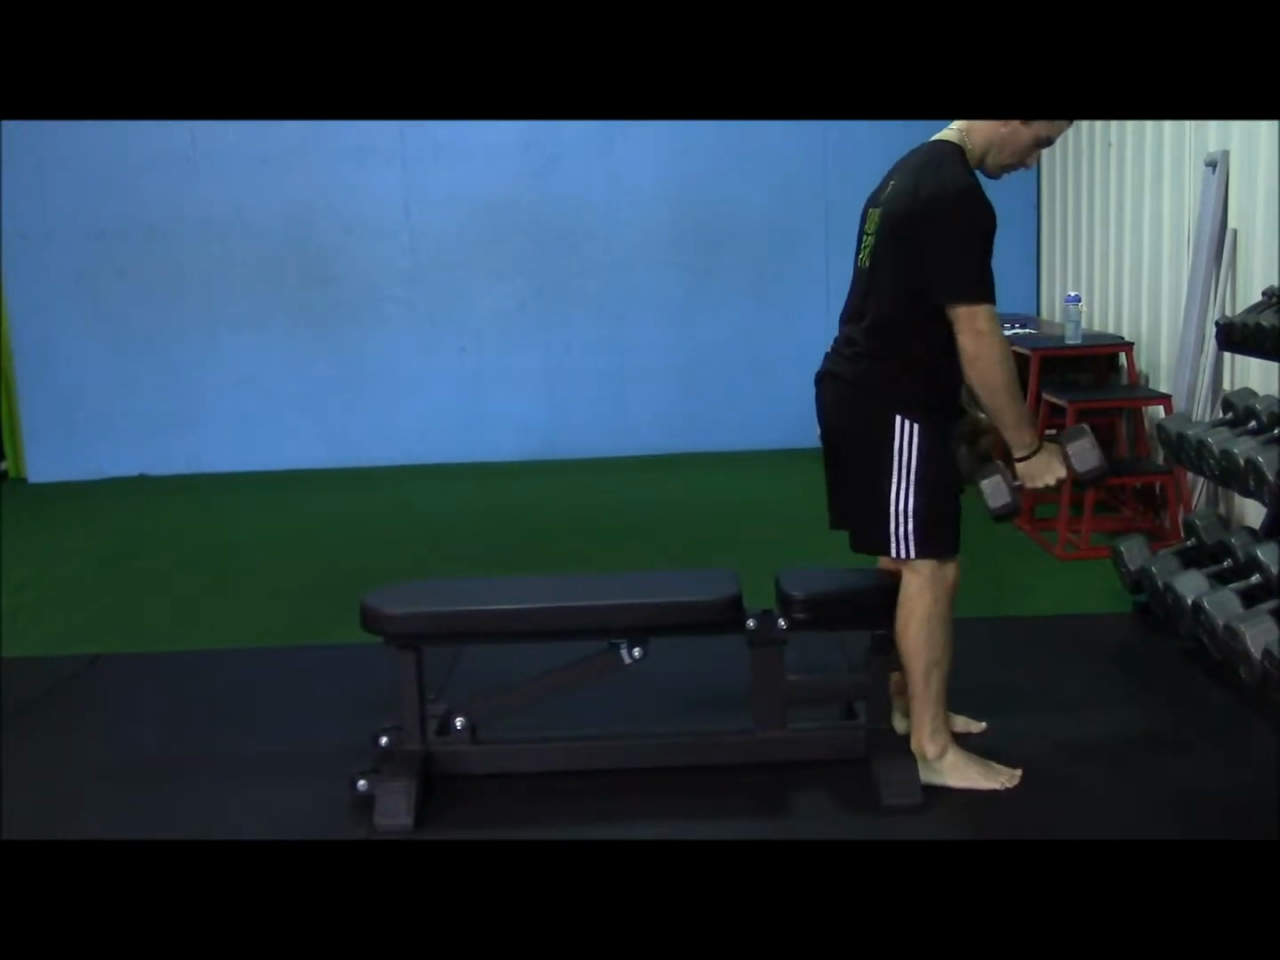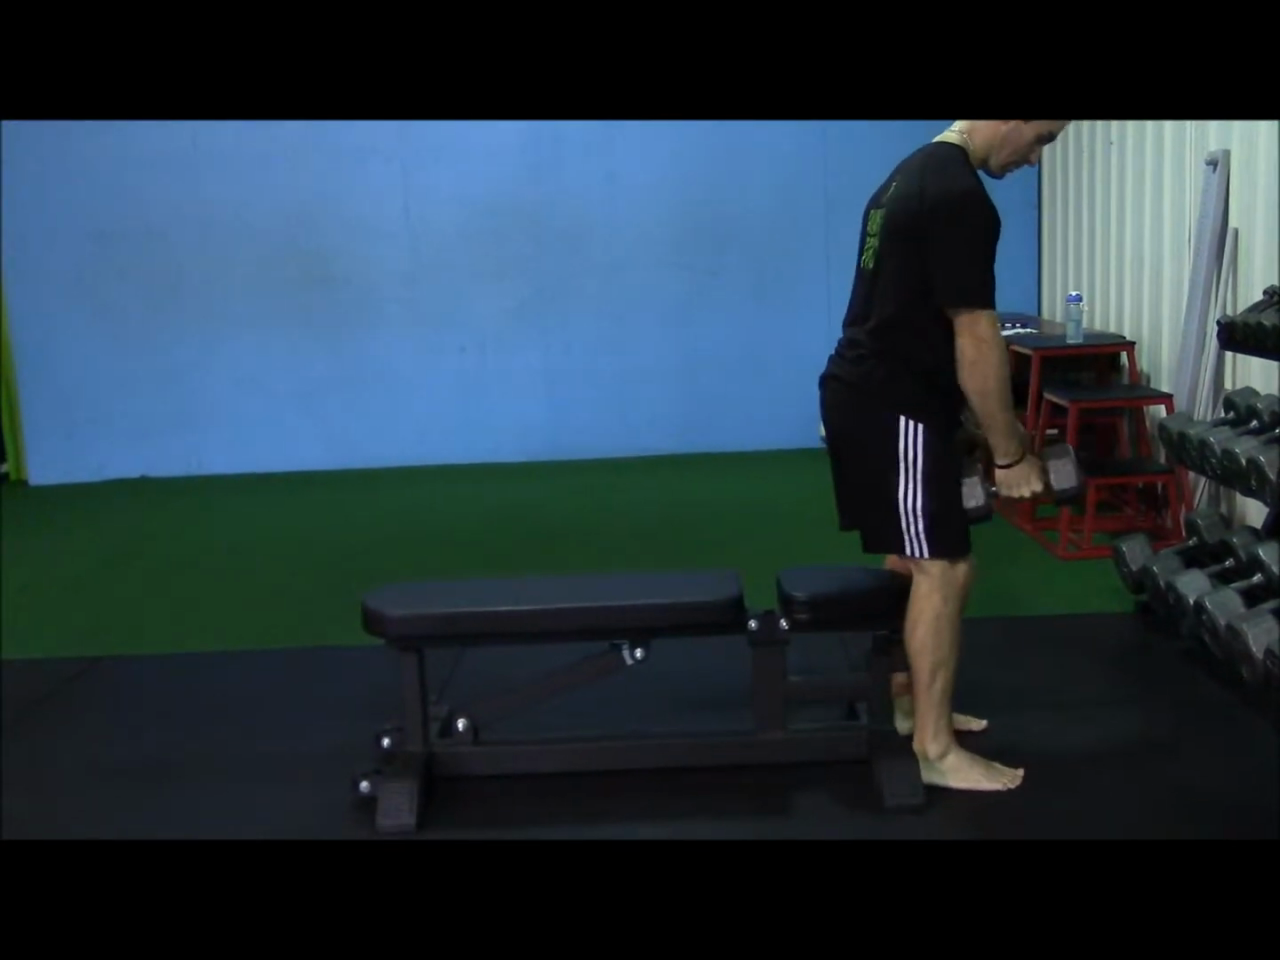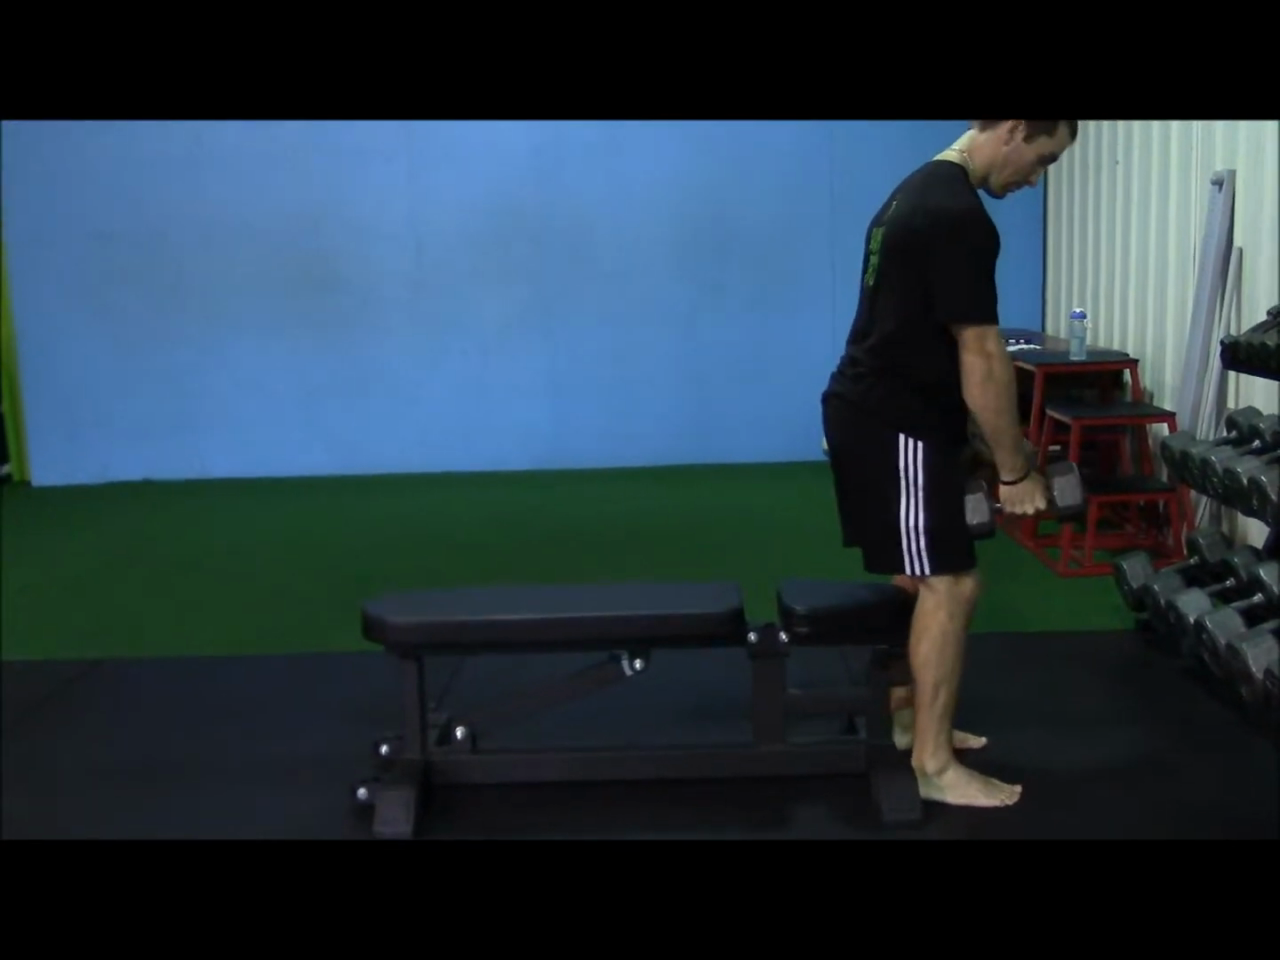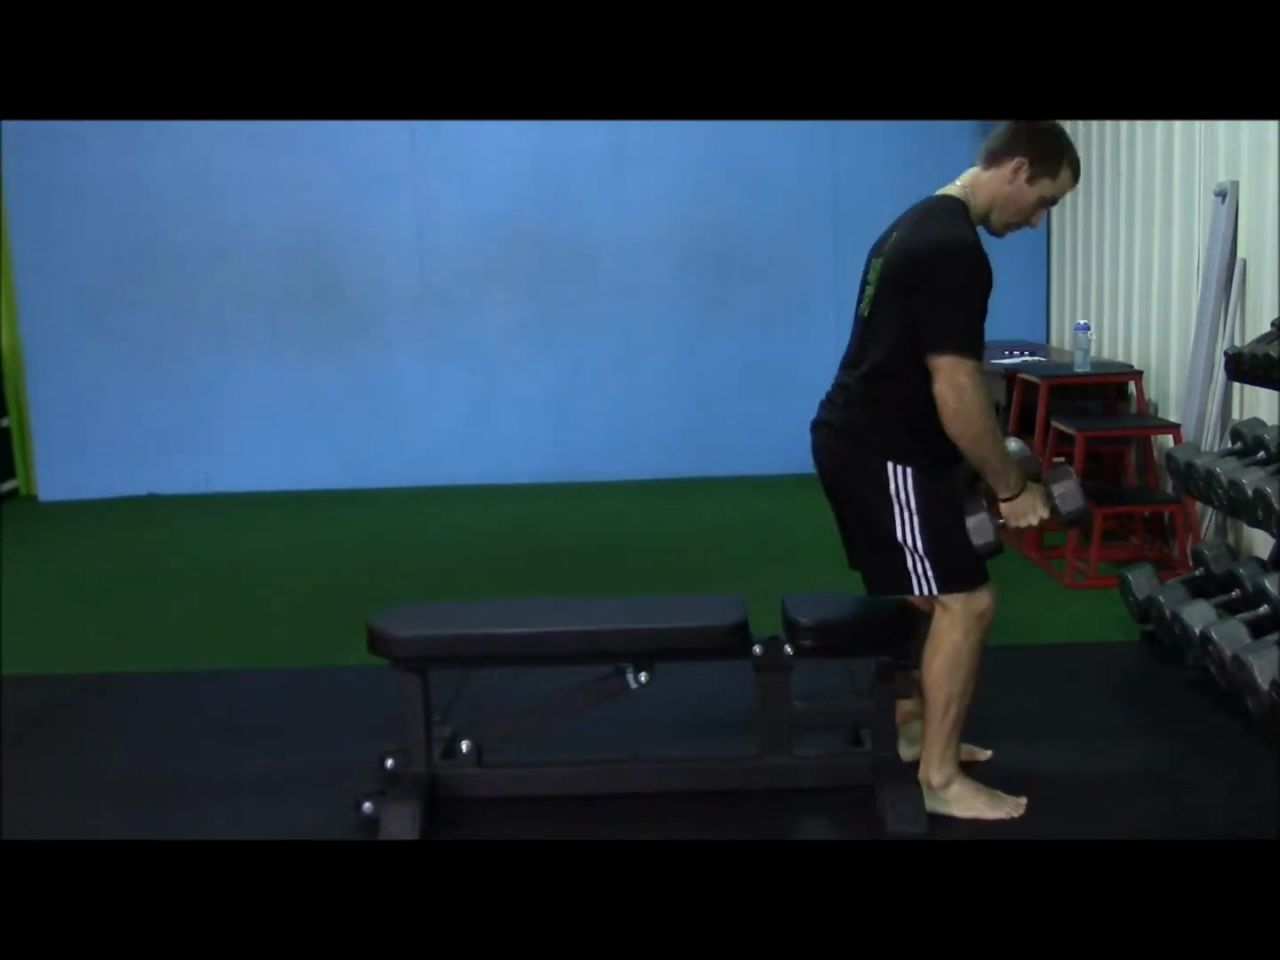
dt=0.3s
person 1, frame 1
left shoulder: (920, 170)
right shoulder: (955, 195)
right elbow: (976, 337)
right wrist: (1029, 448)
left hip: (861, 390)
right hip: (892, 406)
left knee: (903, 560)
right knee: (930, 568)
left ankle: (903, 701)
right ankle: (932, 748)
person 1, frame 2
left shoulder: (920, 172)
right shoulder: (959, 197)
right elbow: (976, 342)
right wrist: (1011, 455)
left hip: (865, 391)
right hip: (893, 406)
left knee: (910, 560)
right knee: (944, 569)
left ankle: (906, 698)
right ankle: (935, 750)
person 1, frame 3
left shoulder: (923, 190)
right shoulder: (958, 215)
right elbow: (981, 358)
right wrist: (1015, 471)
left hip: (869, 409)
right hip: (896, 424)
left knee: (915, 577)
right knee: (949, 586)
left ankle: (905, 715)
right ankle: (934, 765)
person 1, frame 4
left shoulder: (925, 223)
right shoulder: (955, 248)
right elbow: (956, 390)
left wrist: (987, 467)
right wrist: (1012, 488)
left hip: (859, 436)
right hip: (881, 449)
left knee: (929, 590)
right knee: (966, 601)
left ankle: (910, 724)
right ankle: (941, 778)
